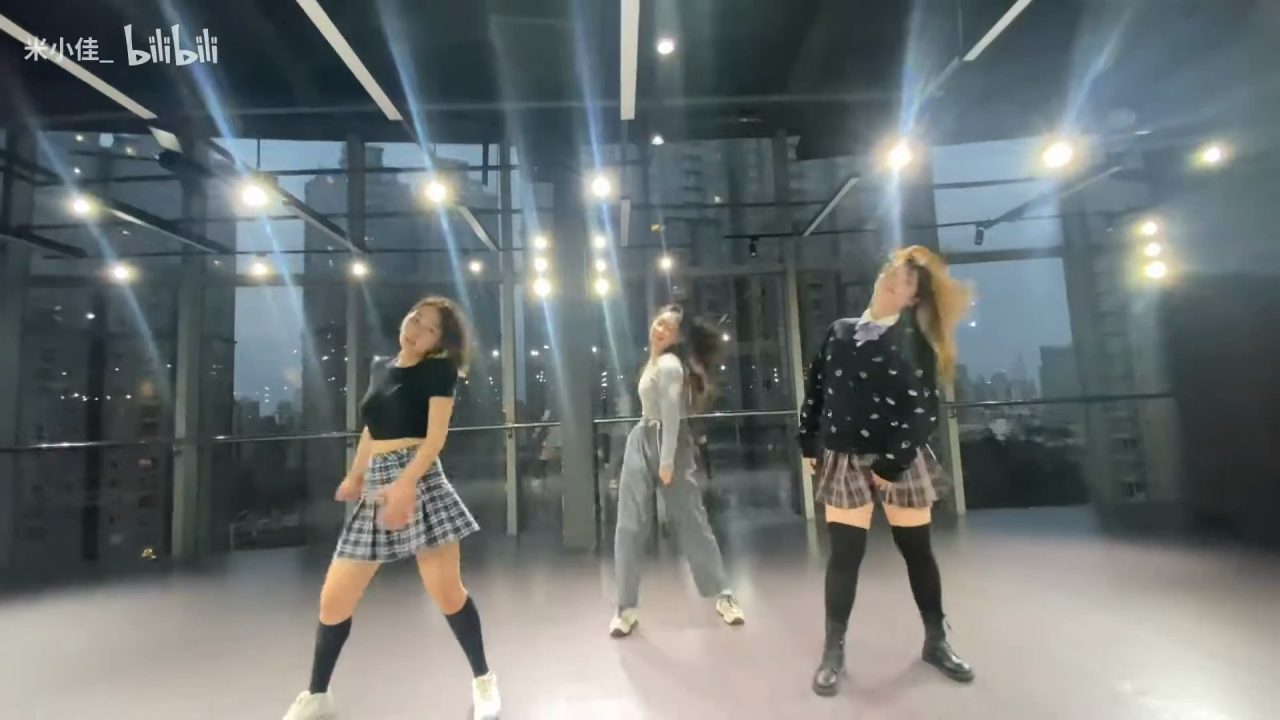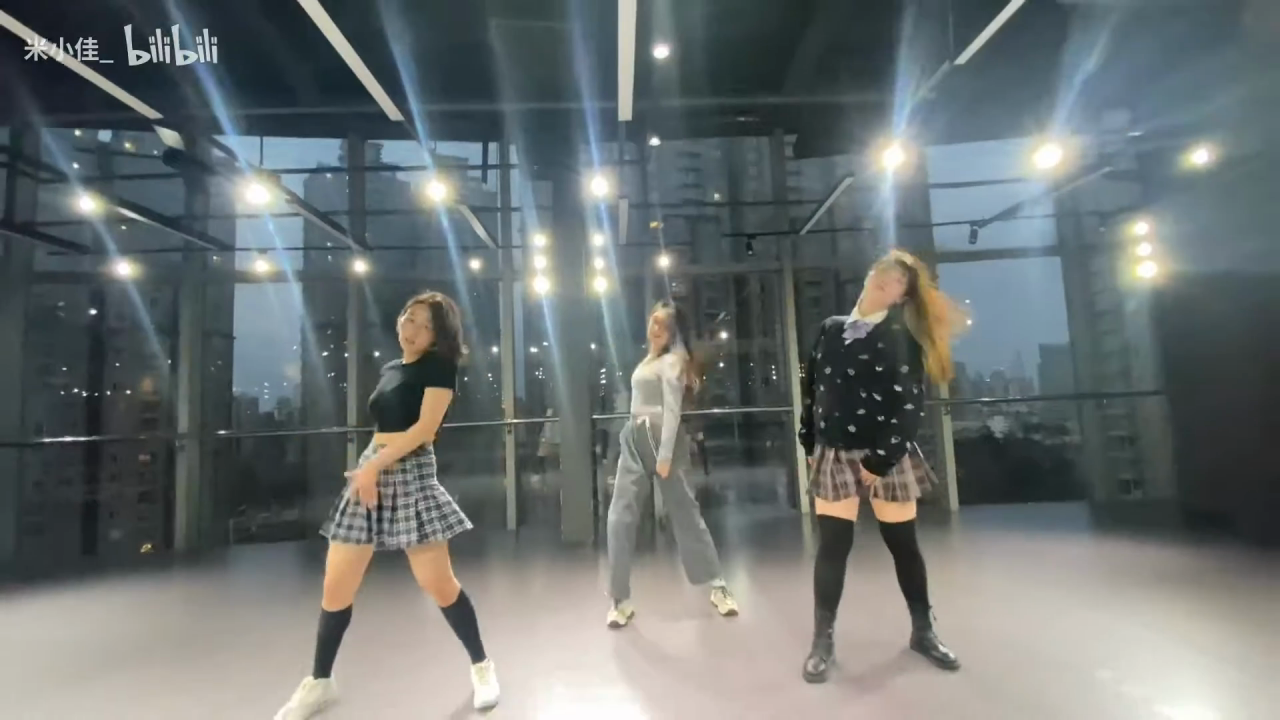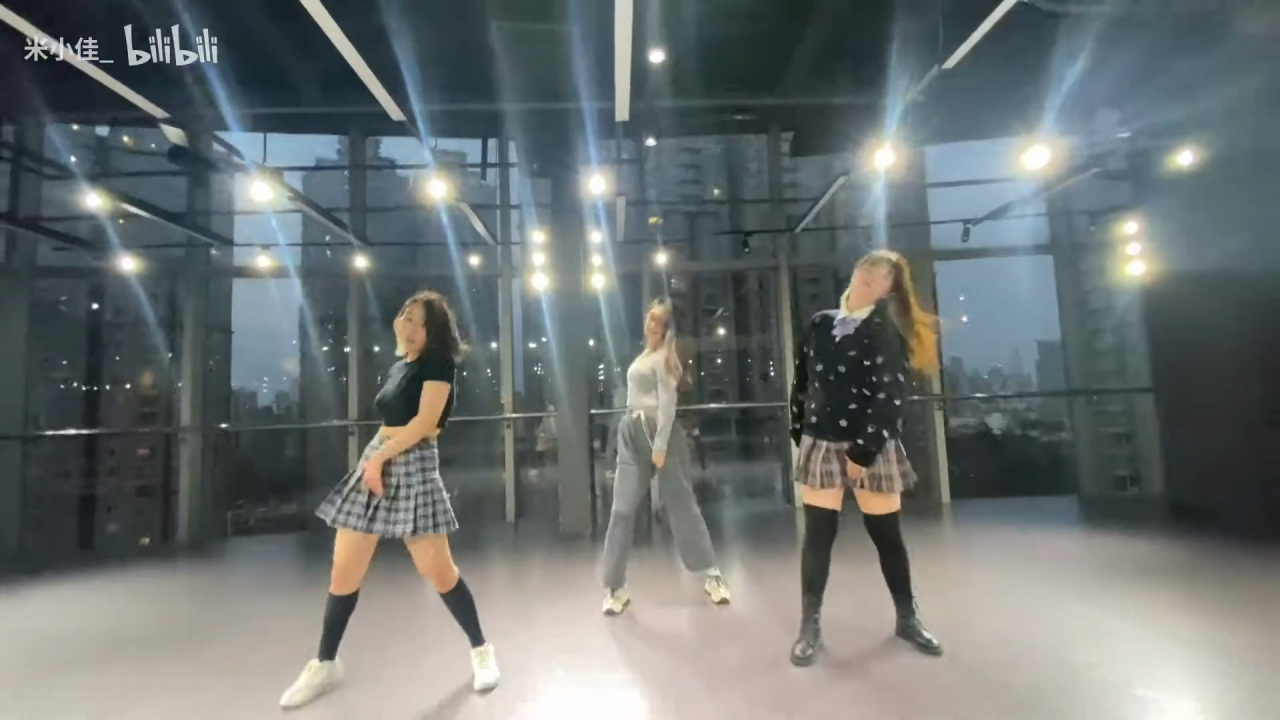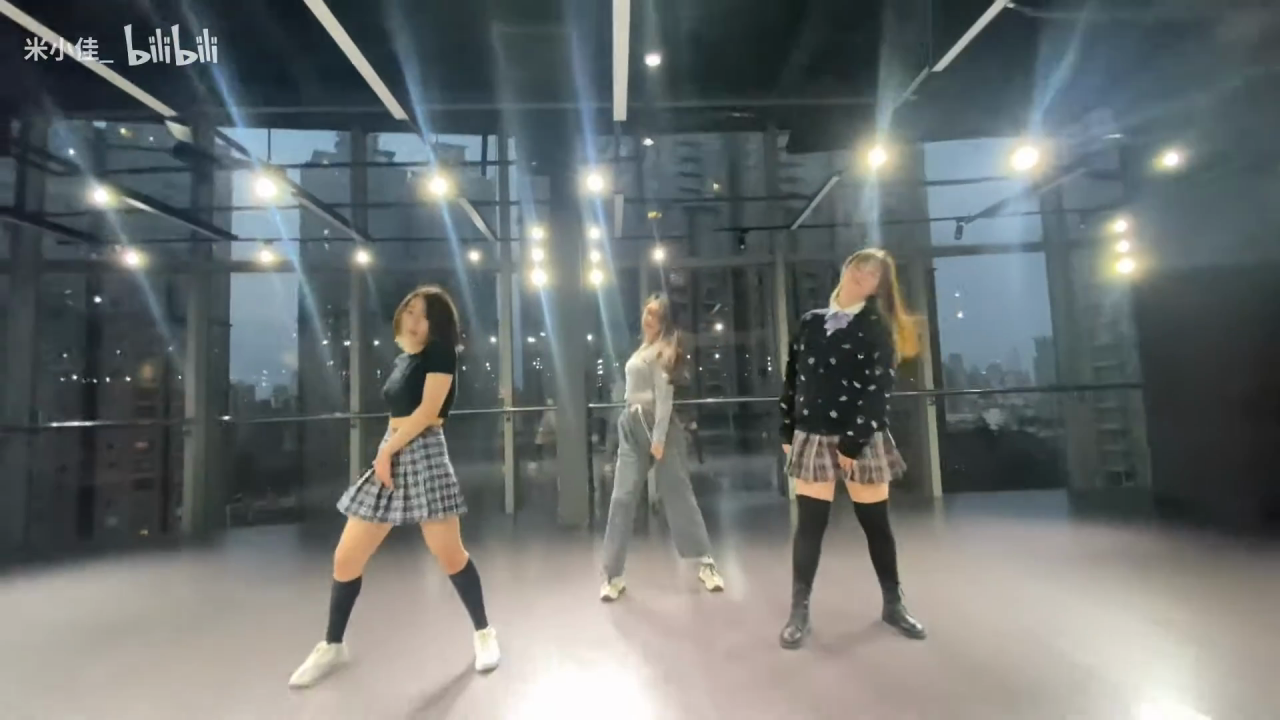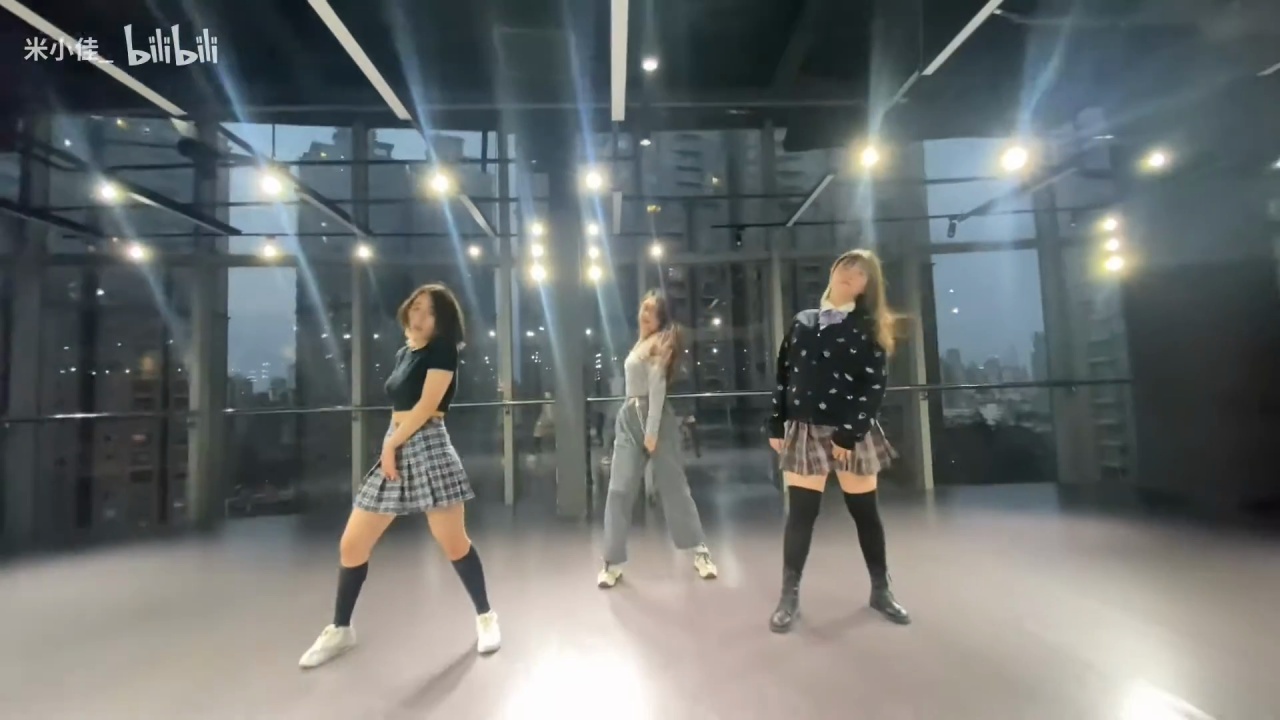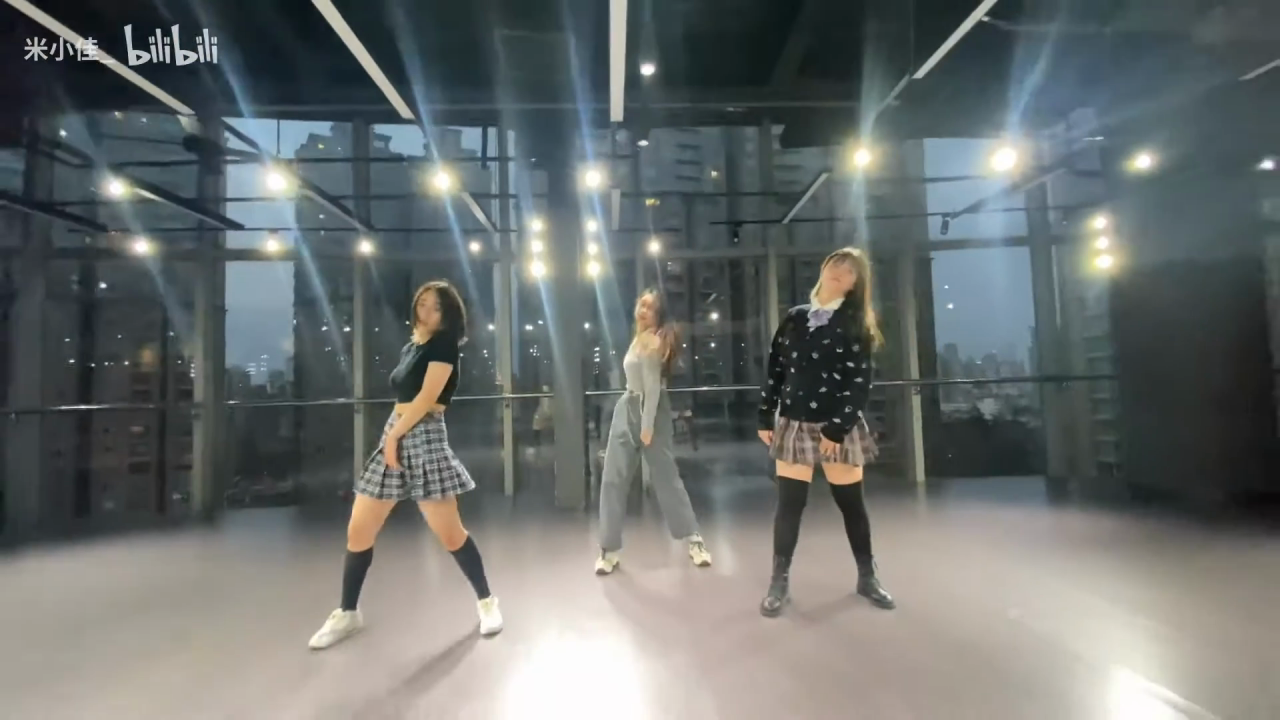
dt=0.1s
person 1, frame 1
left shoulder: (914, 342)
right shoulder: (839, 332)
left elbow: (924, 411)
right elbow: (815, 387)
left wrist: (892, 465)
right wrist: (807, 442)
left hip: (898, 459)
right hip: (843, 459)
left knee: (918, 552)
right knee: (844, 555)
left ankle: (936, 641)
person 1, frame 2
left shoulder: (902, 339)
right shoulder: (830, 330)
left elbow: (909, 405)
right elbow: (812, 387)
left wrist: (880, 460)
right wrist: (807, 439)
left hip: (886, 454)
right hip: (832, 453)
left knee: (903, 544)
right knee: (832, 546)
left ankle: (923, 632)
right ankle: (823, 640)
person 1, frame 3
left shoulder: (888, 333)
right shoulder: (818, 324)
left elbow: (892, 398)
right elbow: (802, 382)
left wrist: (864, 452)
right wrist: (799, 433)
left hip: (871, 447)
right hip: (821, 445)
left knee: (887, 535)
right knee: (818, 535)
left ankle: (907, 619)
right ankle: (810, 626)
person 1, frame 4
left shoulder: (877, 327)
right shoulder: (809, 323)
left elbow: (879, 389)
right elbow: (793, 379)
left wrist: (853, 442)
right wrist: (788, 430)
left hip: (860, 439)
right hip: (811, 437)
left knee: (876, 523)
right knee: (809, 524)
left ankle: (893, 604)
right ankle: (799, 611)
person 1, frame 5
left shoulder: (867, 325)
right shoulder: (802, 321)
left elbow: (874, 384)
right elbow: (783, 374)
left wrist: (849, 435)
right wrist: (776, 425)
left hip: (851, 431)
right hip: (803, 430)
left knee: (865, 513)
right knee: (801, 514)
left ankle: (880, 590)
right ankle: (789, 597)
person 1, frame 6
left shoulder: (857, 324)
right shoulder: (794, 318)
left elbow: (859, 380)
right elbow: (775, 369)
left wrist: (838, 429)
right wrist: (765, 417)
left hip: (839, 426)
right hip: (793, 424)
left knee: (851, 503)
right knee: (790, 504)
left ankle: (867, 578)
right ankle: (779, 583)
person 2, frame 1
left shoulder: (437, 371)
right shoulder: (381, 368)
left elbow: (437, 436)
left wrist: (405, 483)
right wrist: (354, 475)
left hip: (420, 484)
right hip: (376, 486)
left knee: (447, 593)
person 2, frame 2
left shoulder: (439, 365)
right shoulder: (390, 369)
left elbow: (426, 427)
left wrist: (372, 467)
left hip: (412, 474)
right hip: (371, 473)
left knee: (439, 585)
right knee: (336, 588)
person 2, frame 3
left shoulder: (439, 360)
right shoulder: (397, 366)
left elbow: (426, 421)
left wrist: (379, 458)
right wrist: (373, 460)
left hip: (414, 466)
right hip: (376, 464)
left knee: (439, 572)
right knee: (344, 573)
person 2, frame 4
left shoulder: (442, 352)
right shoulder: (401, 359)
left elbow: (428, 410)
left wrist: (387, 451)
right wrist: (386, 453)
left hip: (425, 455)
right hip: (392, 455)
left knee: (449, 554)
right knee: (346, 559)
left ankle: (483, 633)
person 2, frame 5
left shoulder: (443, 348)
right shoulder: (403, 354)
left elbow: (427, 404)
left wrist: (391, 444)
right wrist: (390, 448)
left hip: (427, 446)
right hip: (395, 446)
left knee: (453, 542)
right knee: (352, 546)
left ankle: (485, 617)
right ankle: (341, 630)
person 2, frame 6
left shoulder: (445, 343)
right shoulder: (410, 348)
left elbow: (428, 396)
left wrist: (393, 436)
right wrist: (390, 437)
left hip: (425, 439)
right hip: (395, 438)
left knee: (449, 532)
right knee: (358, 532)
left ankle: (486, 601)
right ankle: (348, 614)
person 3, frame 1
left shoulder: (670, 364)
right shoulder: (655, 361)
left elbow: (671, 413)
left wrist: (667, 461)
left hip: (668, 444)
right hip: (640, 442)
left knee: (691, 521)
right knee: (629, 524)
person 3, frame 2
left shoulder: (671, 361)
right shoulder: (648, 359)
left elbow: (673, 409)
left wrist: (665, 454)
left hip: (664, 439)
right hip: (634, 438)
left knee: (685, 513)
right knee: (621, 518)
person 3, frame 3
left shoulder: (665, 356)
right shoulder: (645, 354)
left elbow: (667, 402)
left wrist: (661, 446)
left hip: (659, 431)
right hip: (631, 431)
left knee: (681, 504)
right knee: (622, 509)
left ankle: (711, 575)
right ankle: (615, 587)
person 3, frame 4
left shoulder: (662, 350)
right shoulder: (644, 348)
left elbow: (664, 395)
left wrist: (659, 438)
left hip: (658, 424)
right hip: (630, 424)
left knee: (678, 494)
right knee: (622, 497)
left ankle: (706, 563)
right ankle: (614, 574)
person 3, frame 5
left shoulder: (657, 345)
right shoulder: (641, 343)
left elbow: (657, 390)
left wrist: (652, 431)
left hip: (653, 418)
right hip: (628, 418)
left knee: (673, 486)
right knee: (620, 488)
left ankle: (700, 552)
right ankle: (612, 562)
person 3, frame 6
left shoulder: (654, 342)
right shoulder: (638, 339)
left elbow: (653, 385)
left wrist: (648, 426)
left hip: (650, 411)
right hip: (626, 411)
left knee: (666, 478)
right knee: (613, 478)
left ankle: (694, 541)
right ankle: (609, 549)
